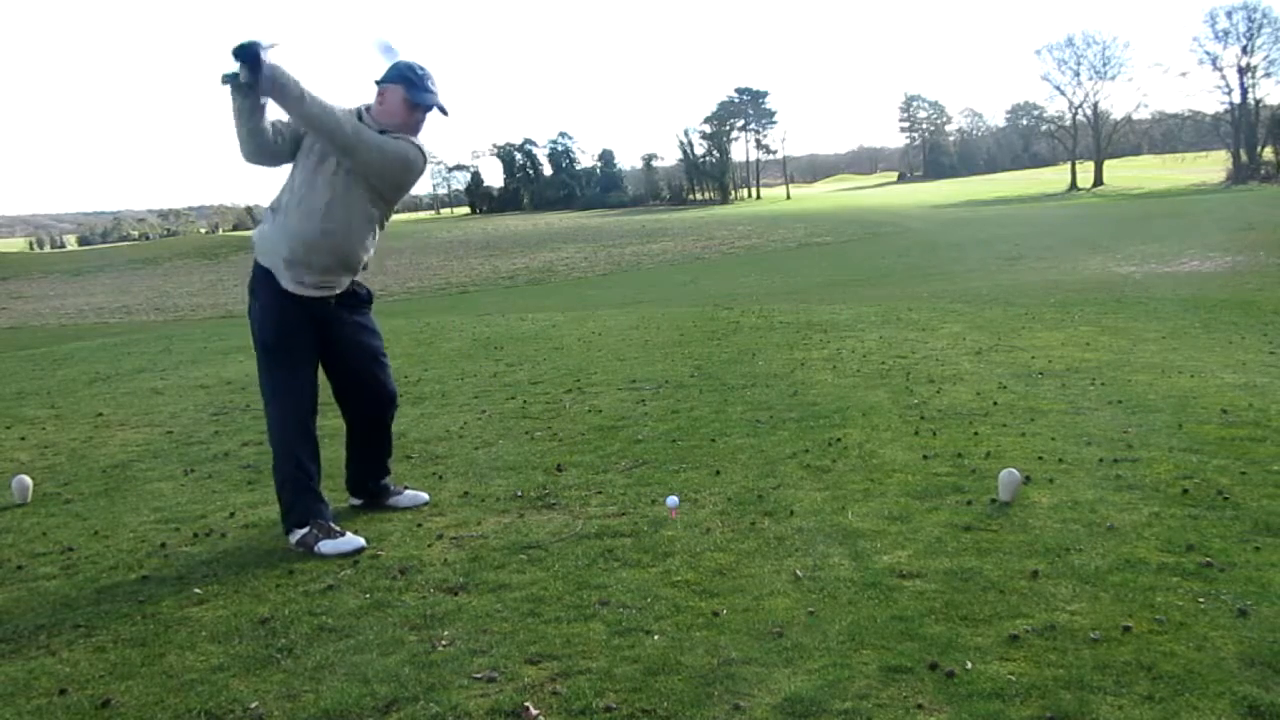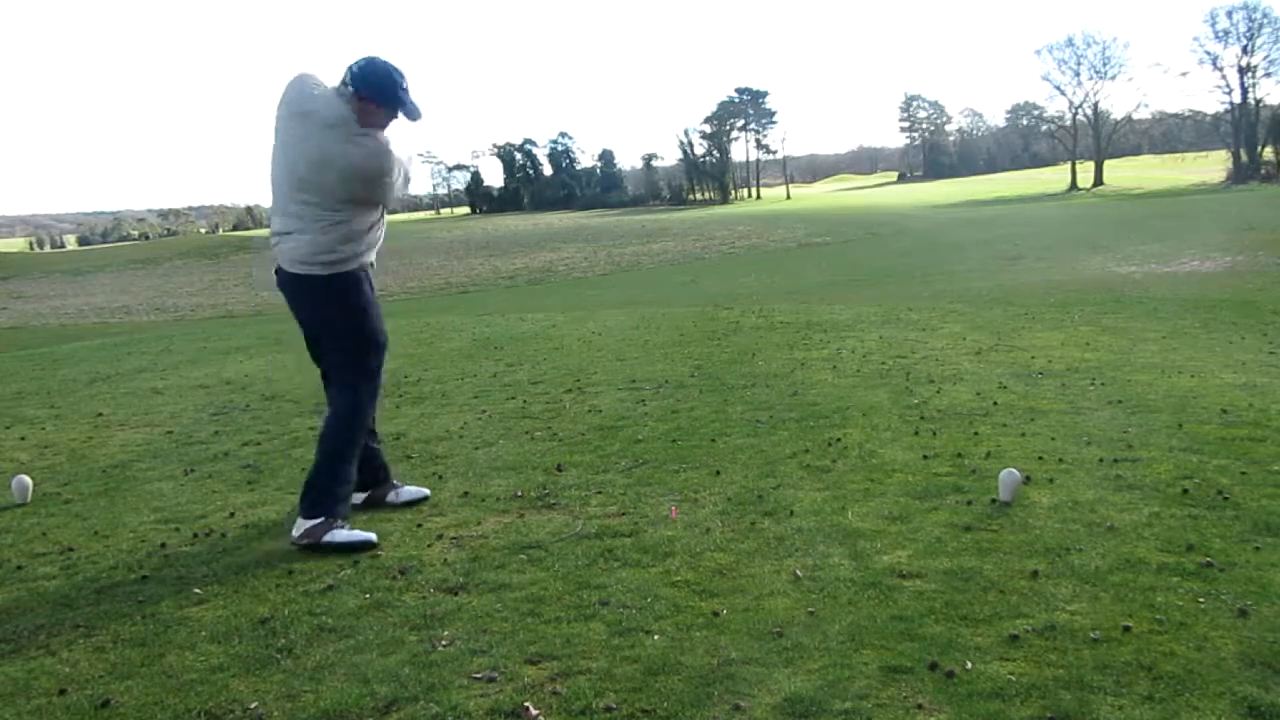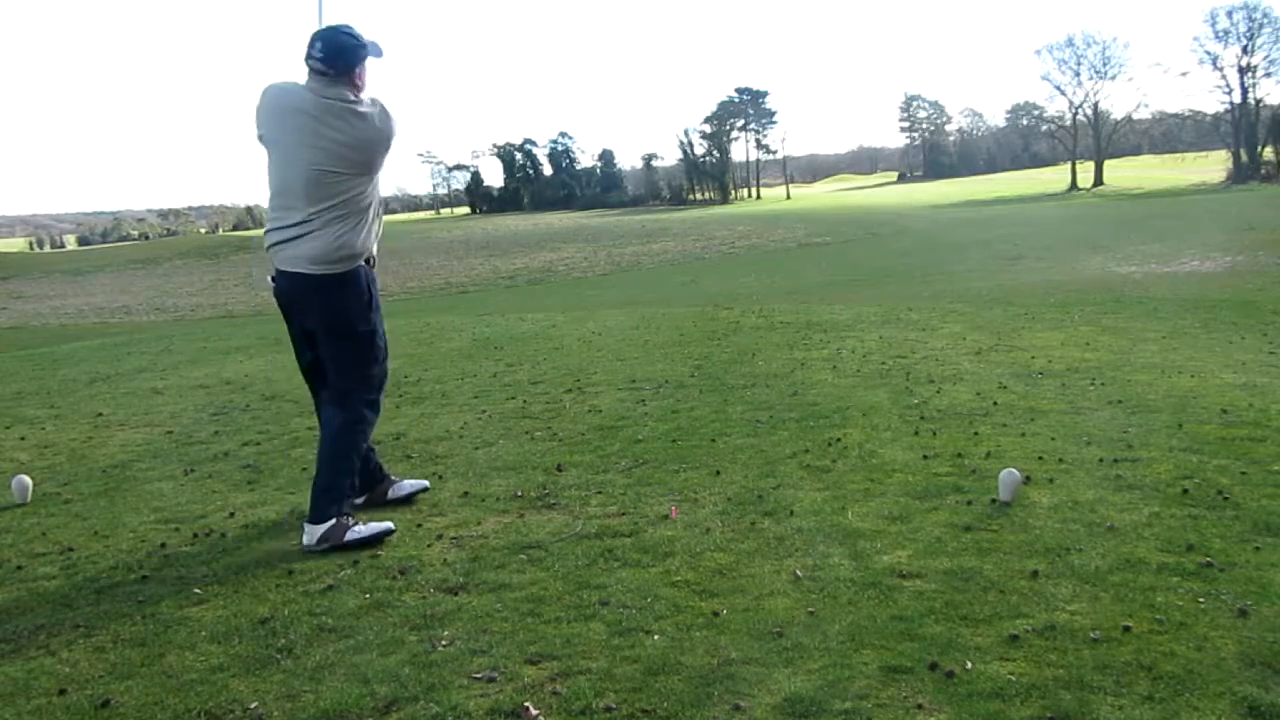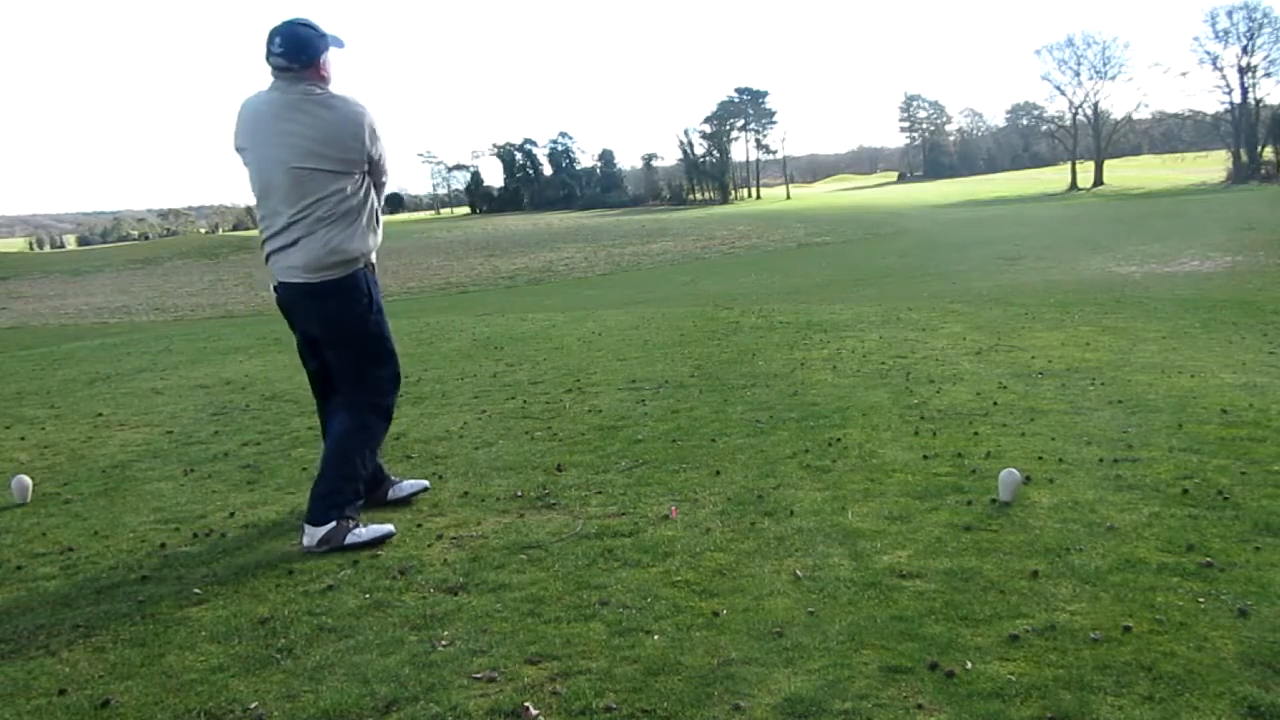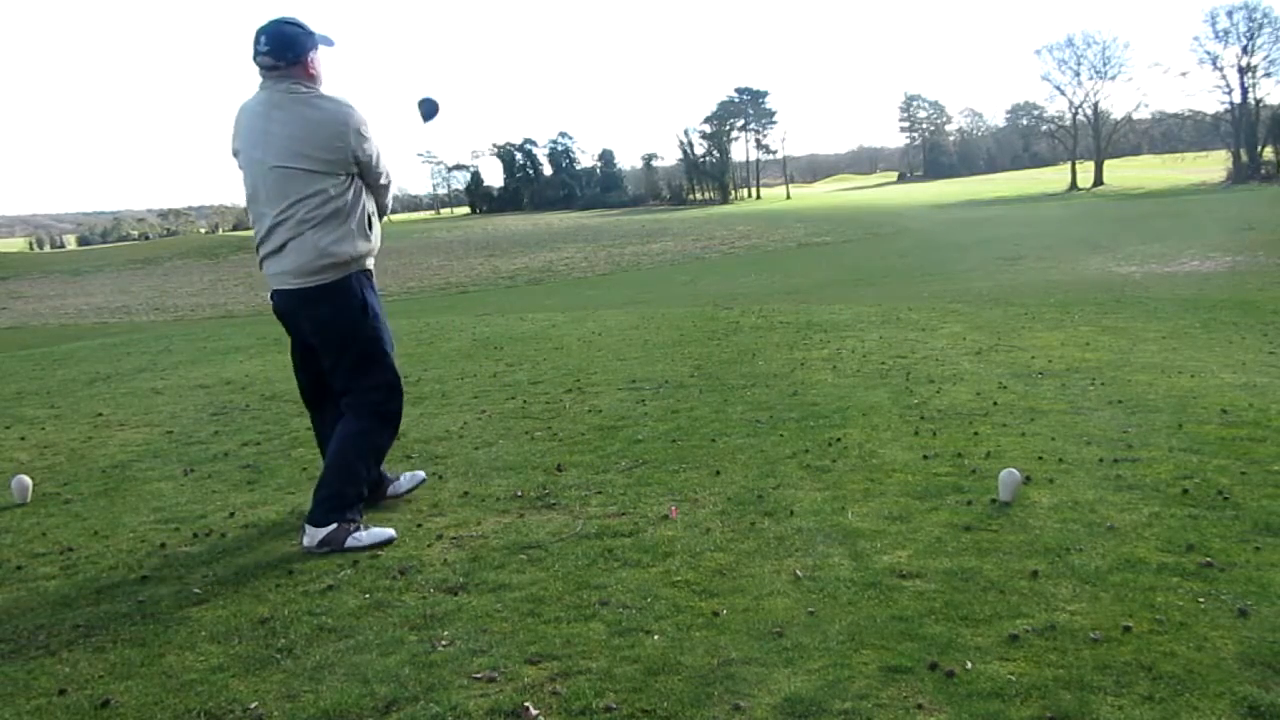
dt=0.3s
person 1, frame 1
left shoulder: (408, 155)
right shoulder: (327, 123)
left elbow: (337, 134)
right elbow: (261, 149)
left wrist: (274, 79)
right wrist: (249, 92)
left hip: (340, 293)
right hip: (278, 282)
left knee: (375, 394)
right knee: (292, 407)
left ankle: (370, 486)
right ankle: (305, 520)
person 1, frame 2
left shoulder: (301, 94)
right shoulder: (371, 154)
right elbow: (395, 186)
right wrist: (400, 173)
left hip: (296, 271)
right hip: (335, 278)
left knee: (352, 382)
right knee: (355, 387)
left ankle: (370, 480)
right ankle: (318, 515)
person 1, frame 3
left shoulder: (276, 101)
right shoulder: (377, 123)
left wrist: (316, 66)
right wrist: (337, 68)
left hip: (288, 273)
right hip: (339, 275)
left knee: (333, 385)
right knee: (354, 390)
left ankle: (368, 481)
right ankle: (327, 517)
person 1, frame 4
left shoulder: (249, 116)
right shoulder: (350, 117)
right elbow: (378, 179)
left hip: (288, 279)
right hip: (341, 276)
left knee: (337, 390)
right knee: (371, 391)
left ankle: (369, 481)
right ankle: (328, 517)
person 1, frame 5
left shoulder: (247, 119)
right shoulder: (338, 117)
right elbow: (379, 186)
right wrist: (371, 213)
left hip: (285, 283)
right hip: (334, 279)
left knee: (329, 394)
right knee: (376, 396)
left ankle: (366, 481)
right ankle: (330, 519)
